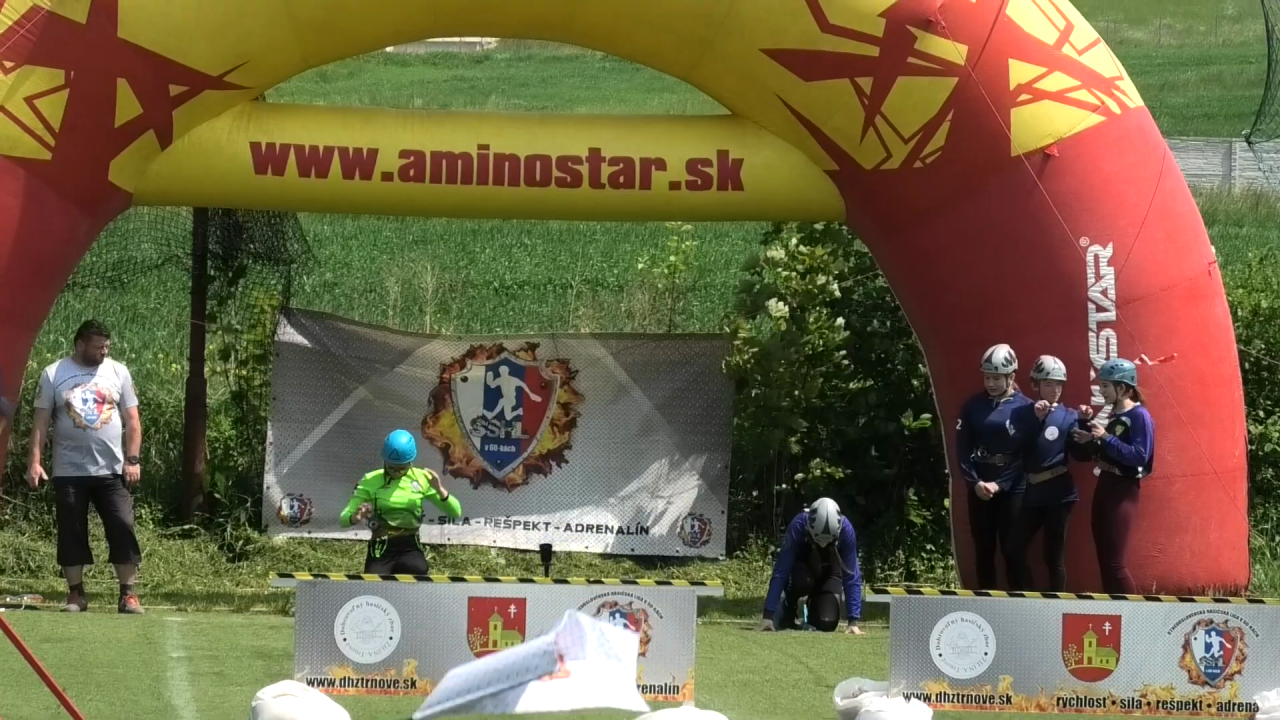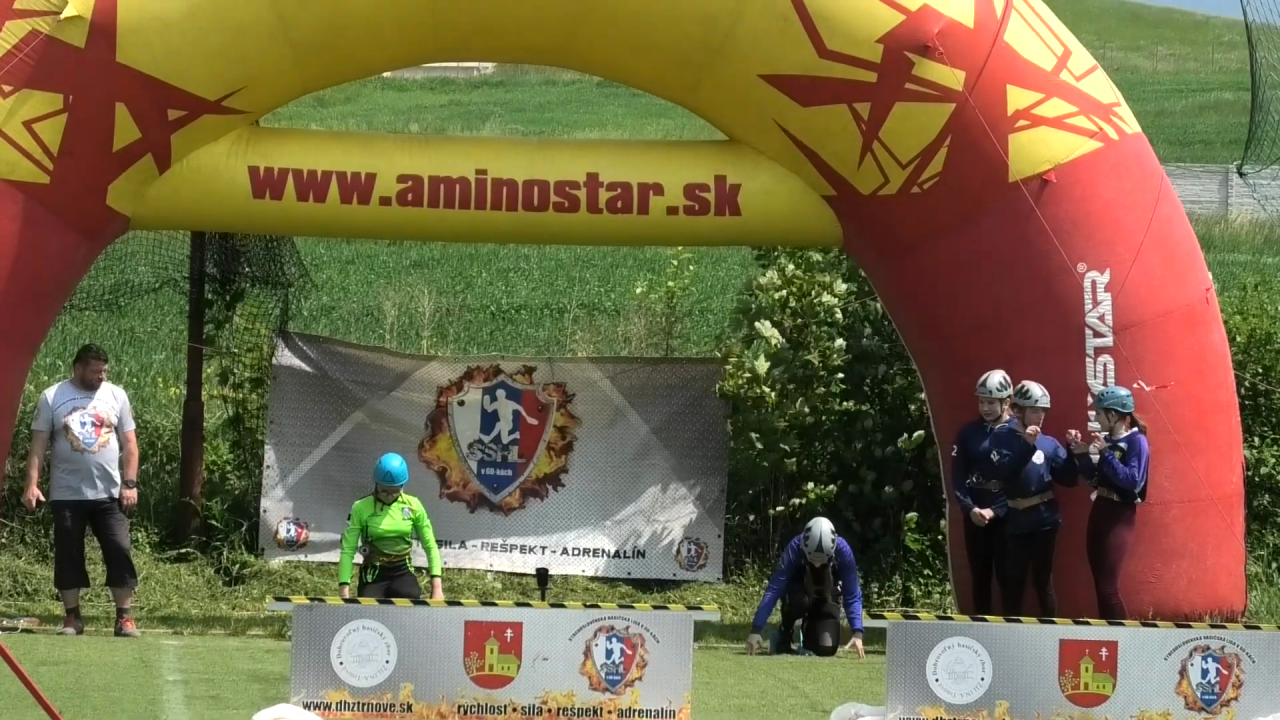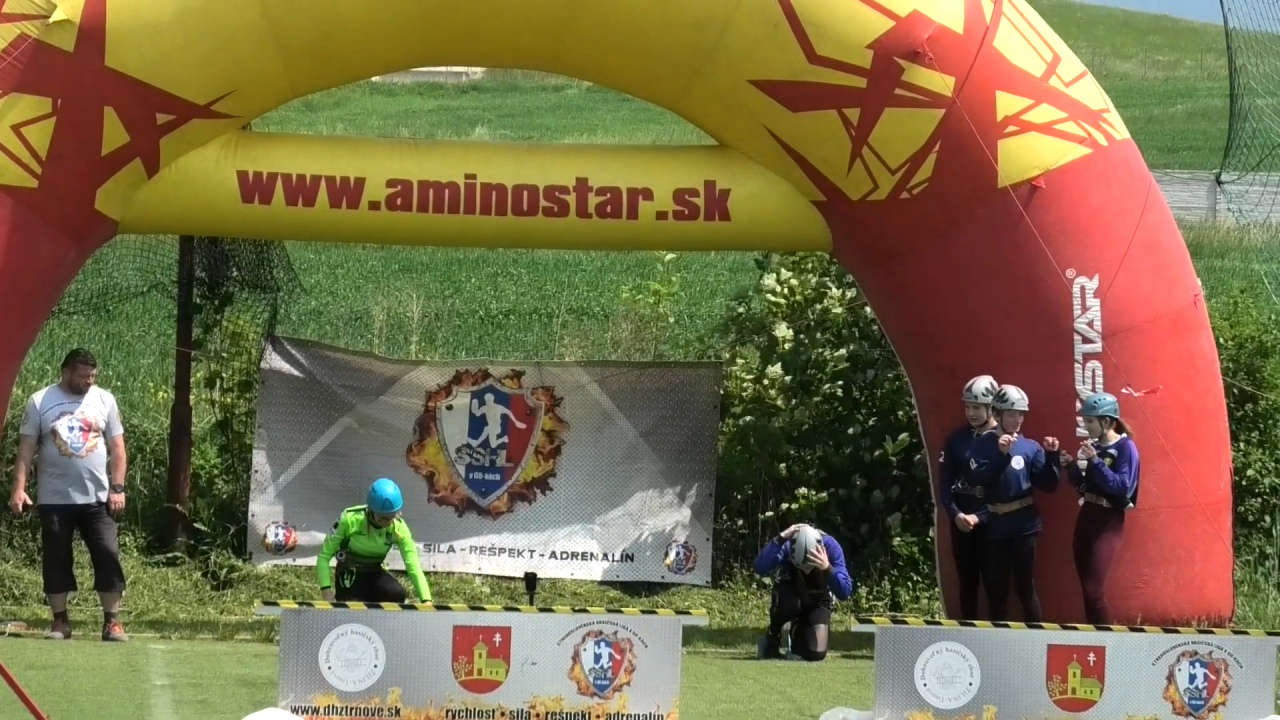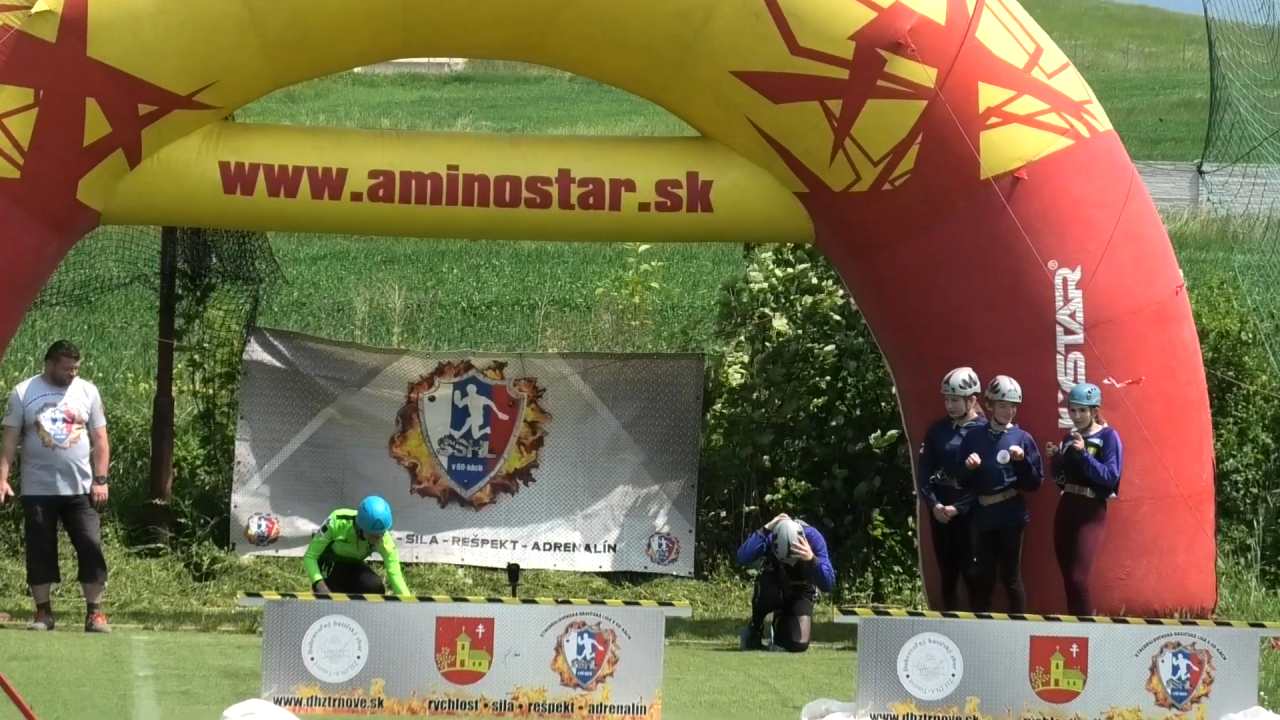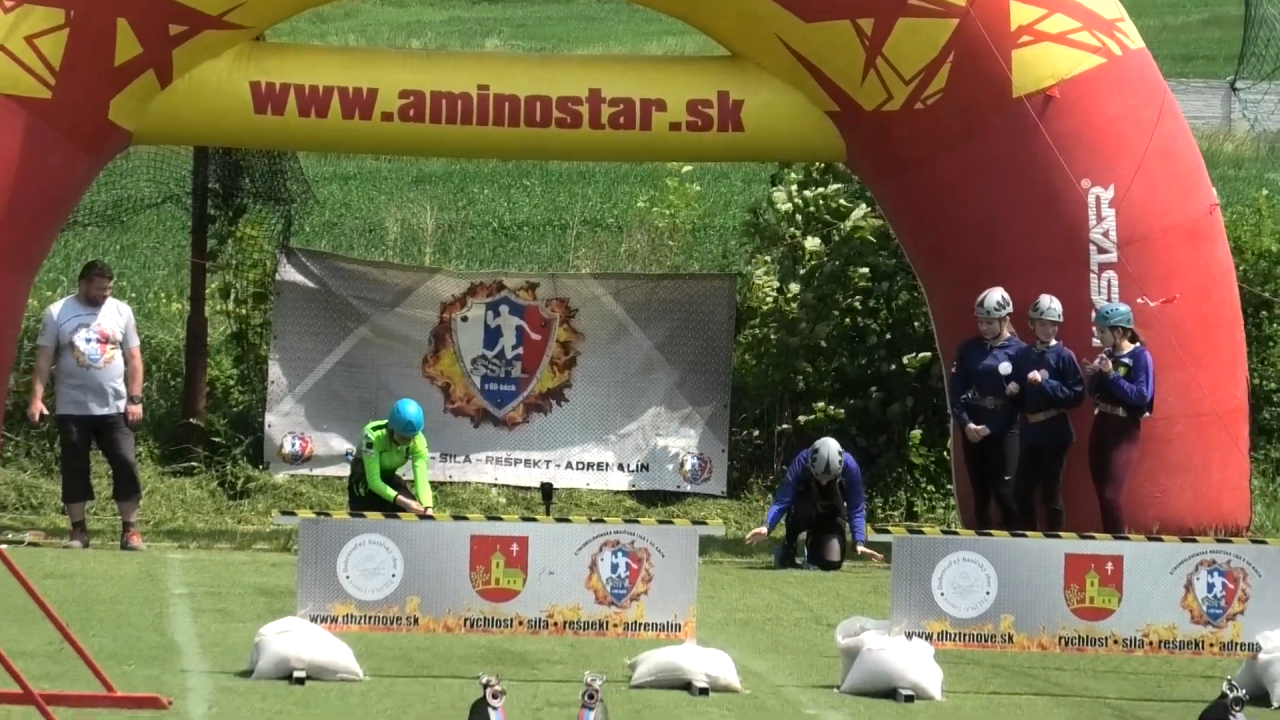
dt=0.5s
person 1, frame 1
left shoulder: (118, 372)
right shoulder: (53, 374)
left elbow: (132, 419)
right elbow: (41, 422)
left wrist: (133, 460)
right wrist: (34, 461)
left hip: (112, 470)
right hip: (69, 471)
left knee: (123, 529)
right knee: (71, 532)
left ankle: (128, 594)
right ankle: (76, 594)
person 1, frame 2
left shoulder: (116, 396)
right shoulder: (52, 397)
left elbow: (129, 443)
right elbow: (38, 444)
left wrist: (130, 484)
right wrist: (31, 484)
left hip: (109, 493)
right hip: (66, 495)
left knee: (119, 552)
right knee: (68, 555)
left ankle: (124, 617)
right ankle: (72, 617)
person 1, frame 3
left shoulder: (105, 400)
right shoulder: (40, 401)
left elbow: (117, 447)
right elbow: (26, 448)
left wrist: (118, 488)
right wrist: (19, 487)
left hip: (97, 498)
right hip: (54, 499)
left knee: (108, 557)
right knee: (56, 560)
left ankle: (112, 621)
right ankle: (60, 621)
person 1, frame 4
left shoulder: (87, 391)
left elbow: (99, 438)
left wrist: (101, 480)
left hip: (80, 489)
right hip: (37, 490)
left knee: (91, 547)
right knee: (39, 551)
left ankle: (95, 612)
right ankle: (43, 612)
person 1, frame 5
left shoulder: (121, 311)
right shoulder: (57, 313)
left elbow: (134, 358)
right elbow: (44, 359)
left wrist: (135, 399)
right wrist: (36, 398)
left hip: (114, 408)
right hip: (72, 409)
left knee: (126, 466)
right knee: (74, 469)
left ankle: (130, 530)
right ankle: (78, 530)
person 2, frame 1
left shoulder: (1025, 407)
right shoulder: (973, 405)
right elbow: (962, 450)
left wrist: (999, 484)
right wrist: (975, 482)
left hip: (1012, 488)
right hip: (978, 486)
left knee: (1013, 550)
right knee: (983, 549)
person 2, frame 2
right shoulder: (968, 432)
right elbow: (958, 476)
left wrist: (995, 510)
right wrist: (970, 508)
left hip: (1007, 513)
right hip: (974, 513)
left knee: (1007, 575)
right knee: (979, 575)
person 2, frame 3
right shoulder: (956, 438)
right elbow: (944, 481)
left wrist: (979, 516)
right wrist: (955, 514)
right hip: (960, 518)
right knee: (967, 580)
person 2, frame 4
right shoulder: (937, 430)
right elbow: (924, 471)
left wrist: (957, 508)
right wrist: (933, 504)
left hip: (971, 510)
right hip: (940, 509)
left knee: (971, 572)
right knee: (947, 573)
person 2, frame 5
left shoulder: (1019, 351)
right shoulder: (968, 349)
right elbow: (955, 390)
left wrist: (990, 428)
right wrist: (965, 423)
left hip: (1004, 429)
right hip: (972, 427)
left knee: (1003, 491)
right knee: (980, 491)
person 3, frame 1
left shoulder: (1069, 416)
right shoulder: (1023, 413)
right wrist: (1036, 420)
left hip: (1059, 493)
right hip: (1032, 492)
left knee: (1054, 555)
person 3, frame 2
left shoulder: (1050, 443)
right shoulder: (1001, 438)
left elbow: (1069, 478)
right wrist: (1027, 445)
left hip: (1045, 518)
right hip: (1015, 519)
left knee: (1043, 580)
right knee: (1013, 581)
person 3, frame 3
left shoulder: (1031, 446)
right shoulder: (983, 445)
left elbow: (1048, 484)
right elbow: (980, 479)
right wrist: (1001, 454)
left hip: (1024, 523)
right hip: (996, 524)
left knee: (1025, 585)
right knee: (996, 585)
person 3, frame 4
left shoulder: (1022, 439)
right shoulder: (974, 437)
left elbow: (1035, 482)
right elbow: (963, 481)
left wrist: (1021, 460)
right wrist: (968, 468)
left hip: (1011, 514)
right hip: (983, 514)
left knee: (1011, 576)
right knee: (982, 576)
person 3, frame 5
left shoulder: (1064, 356)
right shoulder: (1022, 355)
left elbow: (1076, 397)
left wrist: (1044, 384)
right wrist: (1013, 393)
left hip: (1055, 433)
right hip: (1029, 432)
left knee: (1051, 494)
right knee: (1021, 491)
person 4, frame 1
left shoulder: (1139, 415)
right shoulder: (1114, 414)
left elbow: (1141, 456)
left wrist: (1105, 438)
right wrist: (1090, 439)
left hip: (1123, 490)
right hip: (1105, 486)
left knee: (1114, 561)
right knee: (1103, 558)
person 4, frame 2
left shoulder: (1137, 440)
right shoulder: (1108, 440)
left elbow: (1132, 480)
left wrist: (1105, 453)
right wrist: (1081, 454)
left hip: (1120, 515)
right hip: (1099, 511)
left knee: (1108, 585)
right knee: (1099, 583)
person 4, frame 3
left shoulder: (1126, 447)
right shoulder: (1095, 446)
left elbow: (1123, 487)
left wrist: (1095, 461)
right wrist: (1072, 466)
left hip: (1108, 521)
right hip: (1086, 516)
left knee: (1093, 589)
right knee: (1087, 588)
person 4, frame 4
left shoulder: (1108, 437)
right shoulder: (1070, 437)
left elbow: (1111, 476)
left wrist: (1083, 453)
right wrist: (1055, 458)
left hip: (1091, 511)
right hip: (1066, 507)
left knee: (1078, 578)
right knee: (1067, 577)
person 4, frame 5
left shoulder: (1140, 356)
right shoulder: (1106, 355)
left elbow: (1141, 396)
left wrist: (1111, 374)
right wrist: (1095, 376)
left hip: (1124, 429)
right hip: (1101, 425)
left knee: (1111, 495)
right knee: (1102, 494)
